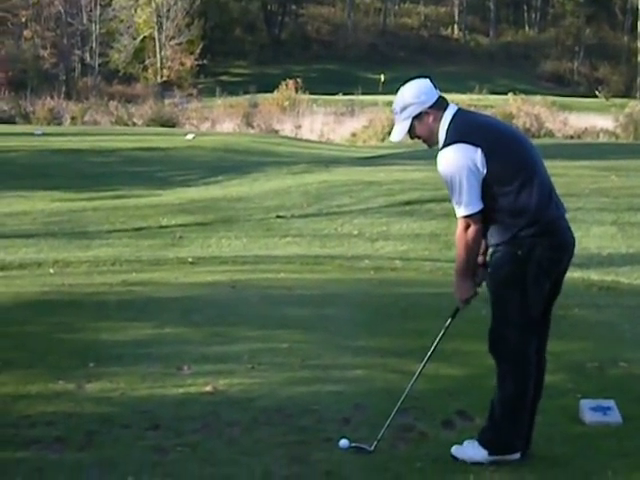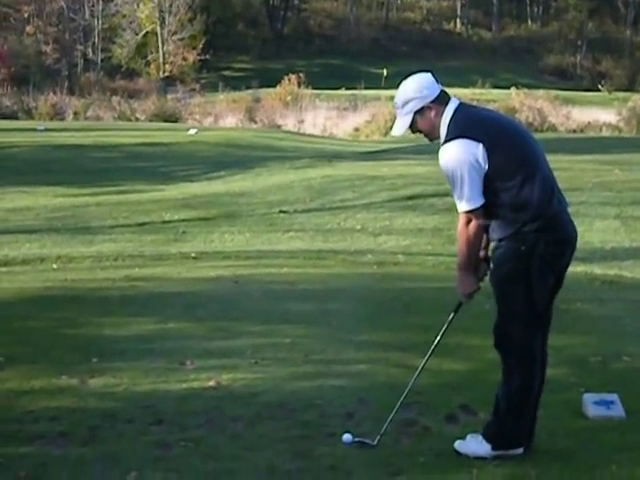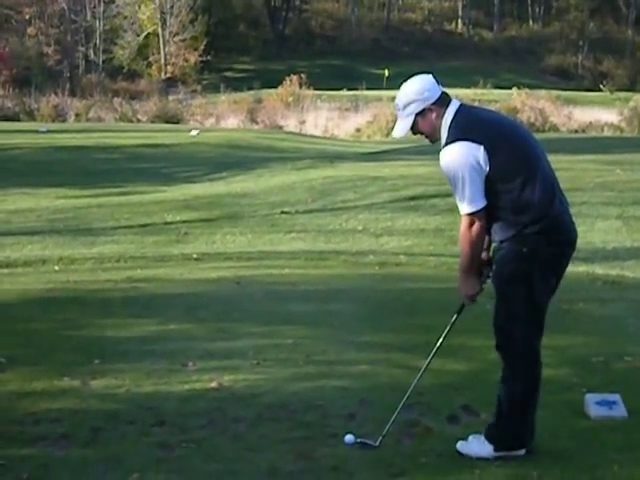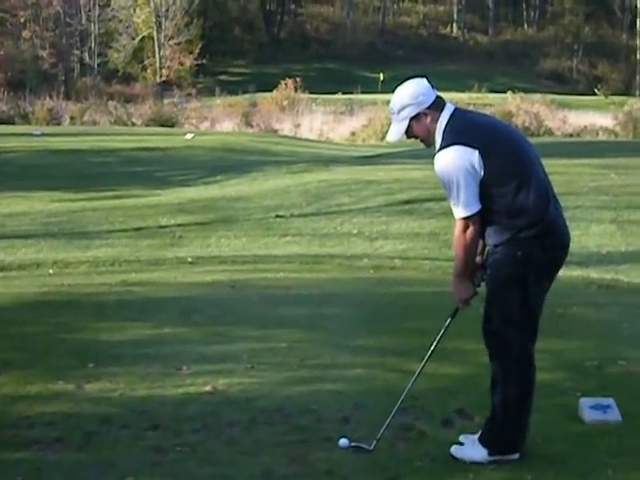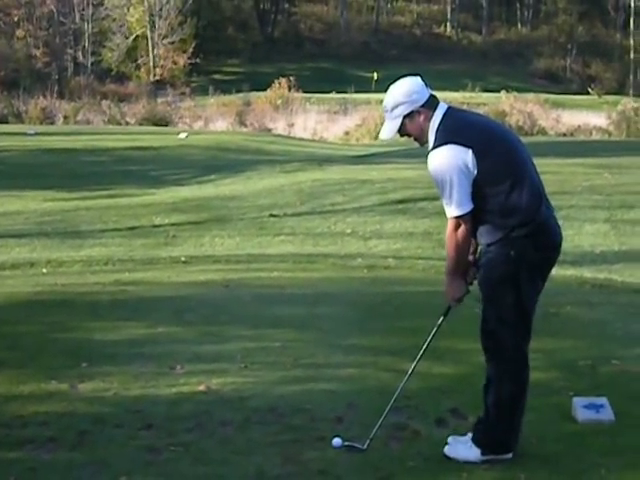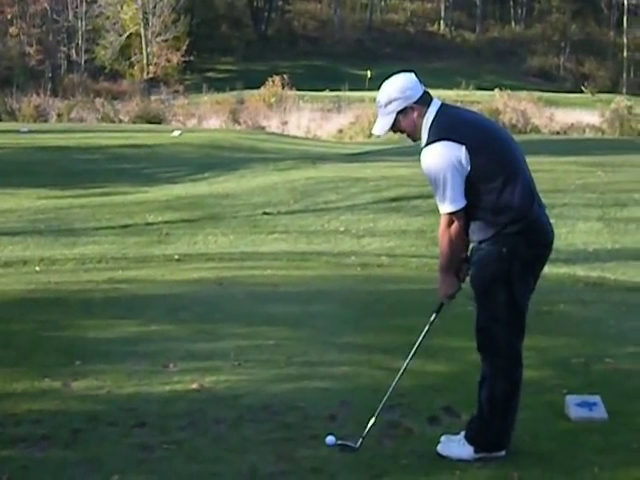
dt=0.1s
person 1, frame 1
left shoulder: (454, 151)
right shoulder: (477, 125)
left elbow: (470, 224)
left wrist: (462, 277)
right wrist: (482, 256)
left hip: (528, 247)
right hip: (550, 238)
left knee: (510, 345)
right knee: (526, 344)
left ankle: (502, 442)
right ankle: (513, 435)
person 1, frame 2
left shoulder: (456, 146)
right shoulder: (479, 119)
left elbow: (471, 219)
left wrist: (465, 271)
right wrist: (484, 251)
left hip: (530, 241)
right hip: (553, 232)
left knee: (515, 340)
right knee: (526, 337)
left ankle: (506, 437)
right ankle: (516, 430)
person 1, frame 3
left shoulder: (457, 149)
right shoulder: (480, 120)
left elbow: (473, 221)
left wrist: (468, 274)
right wrist: (487, 251)
left hip: (532, 241)
right hip: (551, 231)
left knee: (515, 339)
right knee: (518, 336)
left ankle: (508, 437)
right ankle: (513, 427)
person 1, frame 4
left shoulder: (452, 153)
right shoulder: (475, 124)
left elbow: (468, 225)
left wrist: (462, 277)
right wrist: (481, 255)
left hip: (525, 245)
right hip: (544, 235)
left knee: (509, 343)
right knee: (506, 337)
left ankle: (503, 442)
right ankle: (503, 430)
person 1, frame 5
left shoulder: (444, 152)
right shoulder: (467, 123)
left elbow: (460, 225)
left wrist: (454, 277)
right wrist: (472, 258)
left hip: (518, 245)
right hip: (534, 235)
left knee: (504, 344)
right knee: (501, 340)
left ankle: (495, 442)
right ankle: (493, 430)
person 1, frame 6
left shoulder: (438, 148)
right shoulder: (460, 121)
left elbow: (453, 221)
left wrist: (447, 273)
right wrist: (463, 256)
left hip: (510, 243)
right hip: (525, 233)
left knee: (498, 342)
right knee: (495, 338)
left ankle: (489, 440)
right ankle: (487, 428)
